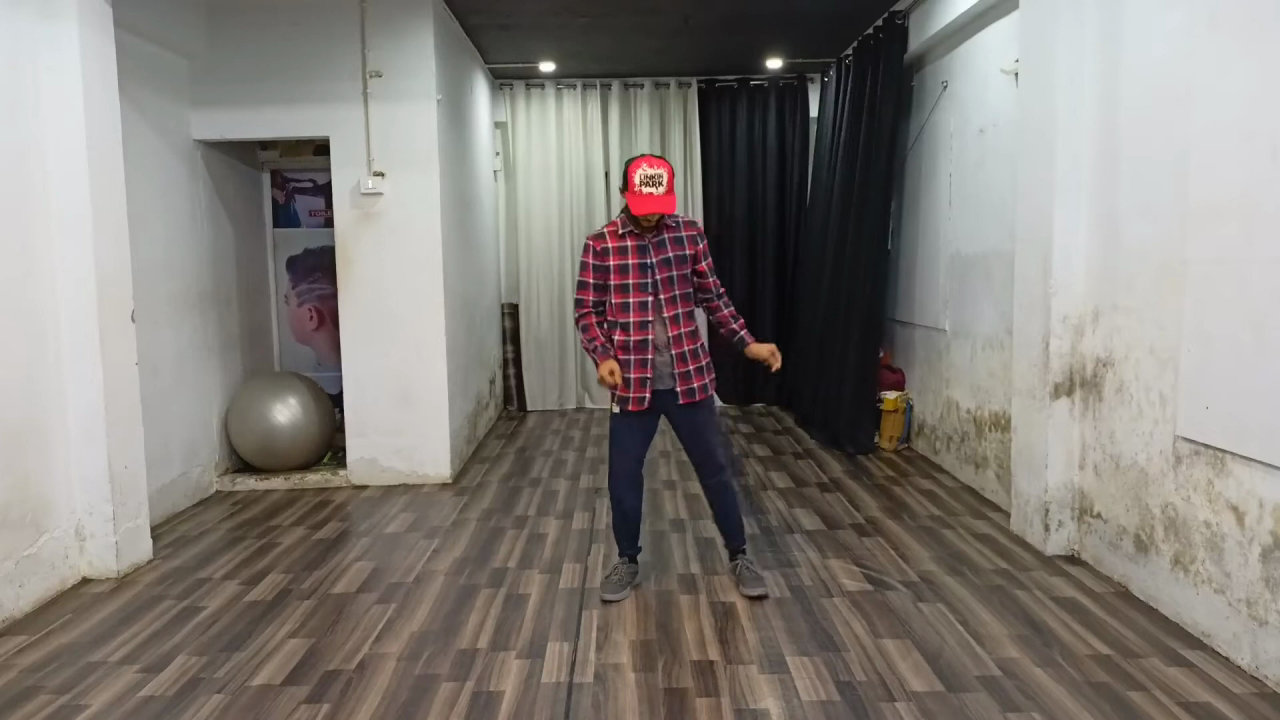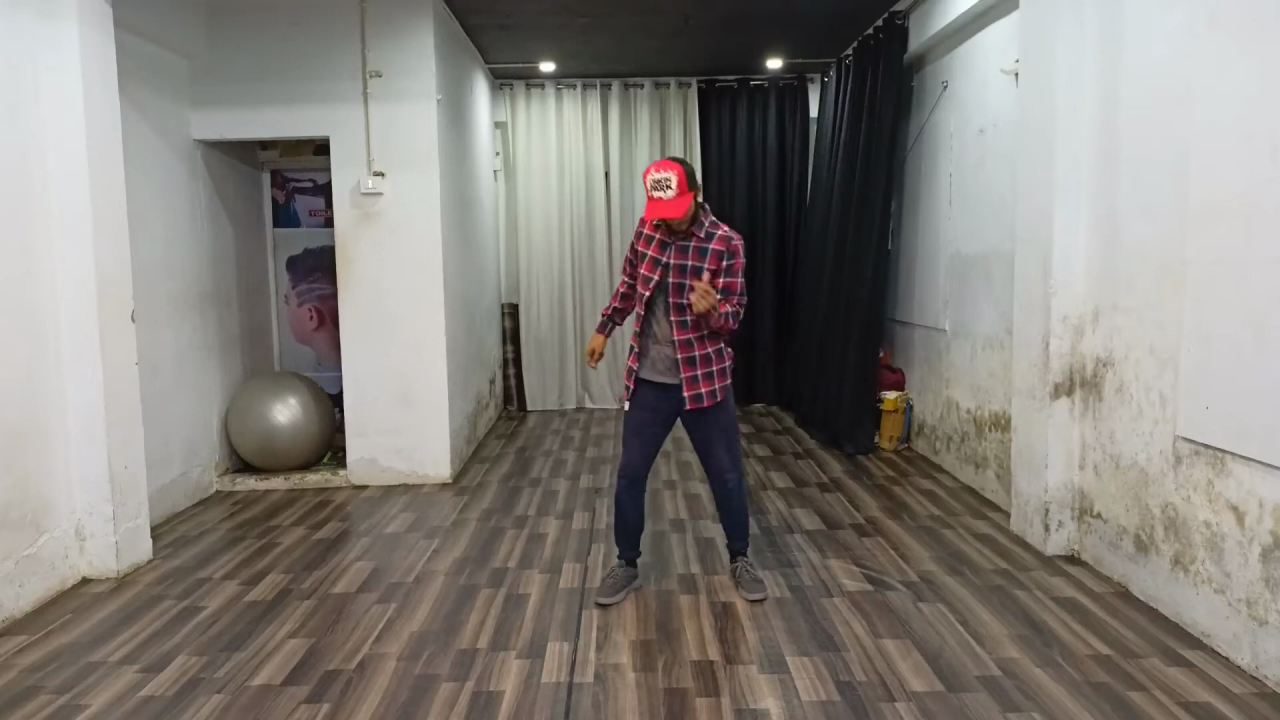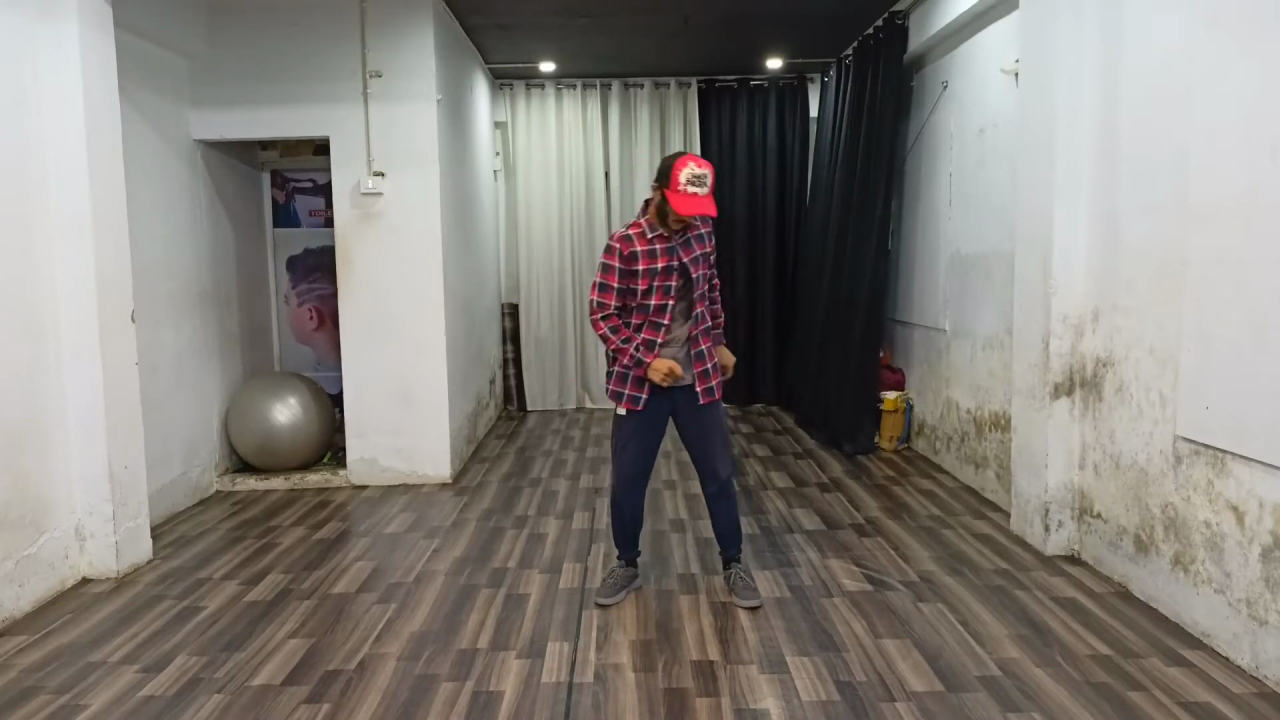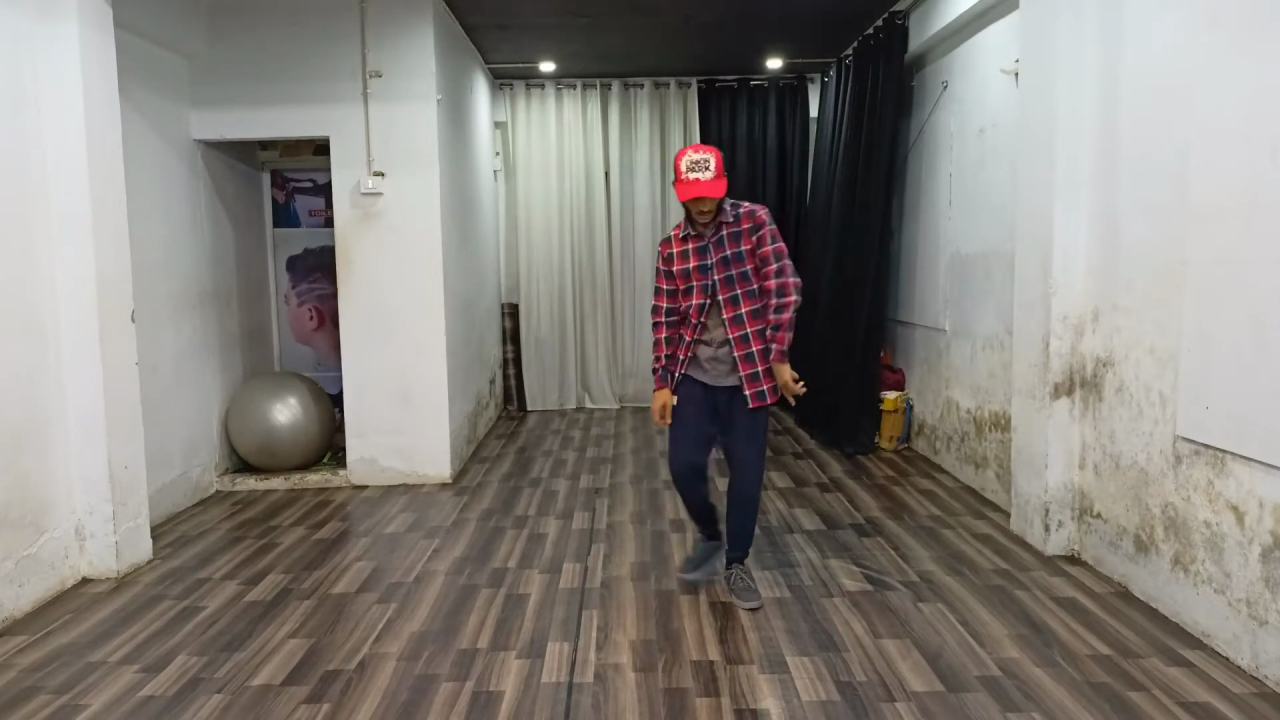
dt=1s
person 1, frame 1
left shoulder: (689, 233)
right shoulder: (601, 244)
left elbow: (712, 296)
right elbow: (586, 308)
left wrist: (748, 344)
right wrist: (601, 354)
left hip: (688, 378)
right hip: (631, 382)
left knee: (716, 467)
right knee: (624, 474)
left ankle: (738, 554)
right ankle: (627, 560)
person 1, frame 2
left shoulder: (726, 243)
right shoulder: (647, 232)
left elbow: (732, 317)
left wrist: (710, 308)
right wrist: (604, 330)
left hip: (705, 378)
right hip: (648, 379)
left knee: (726, 472)
right knee: (631, 474)
left ankle: (740, 559)
right ankle: (627, 564)
person 1, frame 3
left shoulder: (701, 231)
right shoulder: (625, 244)
right elbow: (603, 314)
left wrist: (717, 342)
right wrist: (647, 361)
left hip: (698, 378)
right hip: (640, 380)
left knee: (718, 473)
right knee: (628, 477)
left ankle: (733, 563)
right ankle: (627, 565)
person 1, frame 4
left shoulder: (754, 220)
right shoulder: (672, 246)
left elbow: (784, 286)
right elbow: (666, 318)
left wrist: (778, 355)
right wrist: (663, 383)
left hip: (750, 374)
right hip: (695, 375)
left knee: (747, 474)
right knee: (684, 464)
left ankle: (736, 564)
right ankle: (709, 537)
